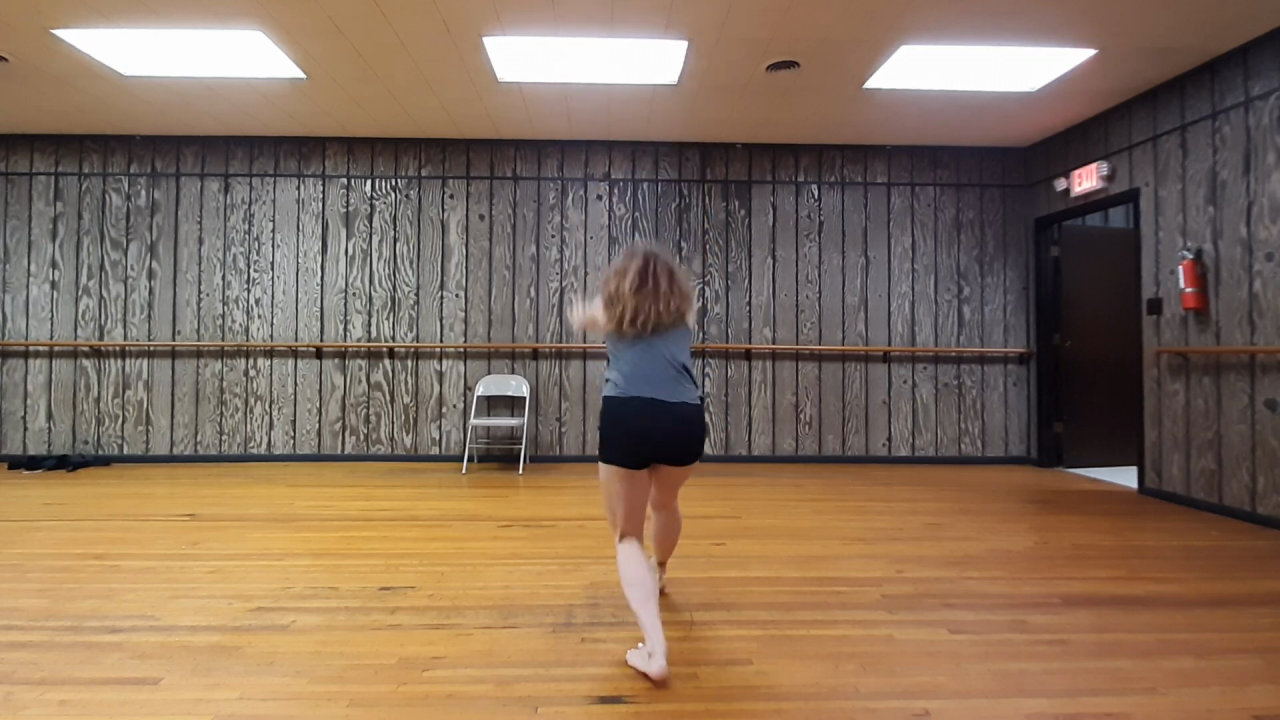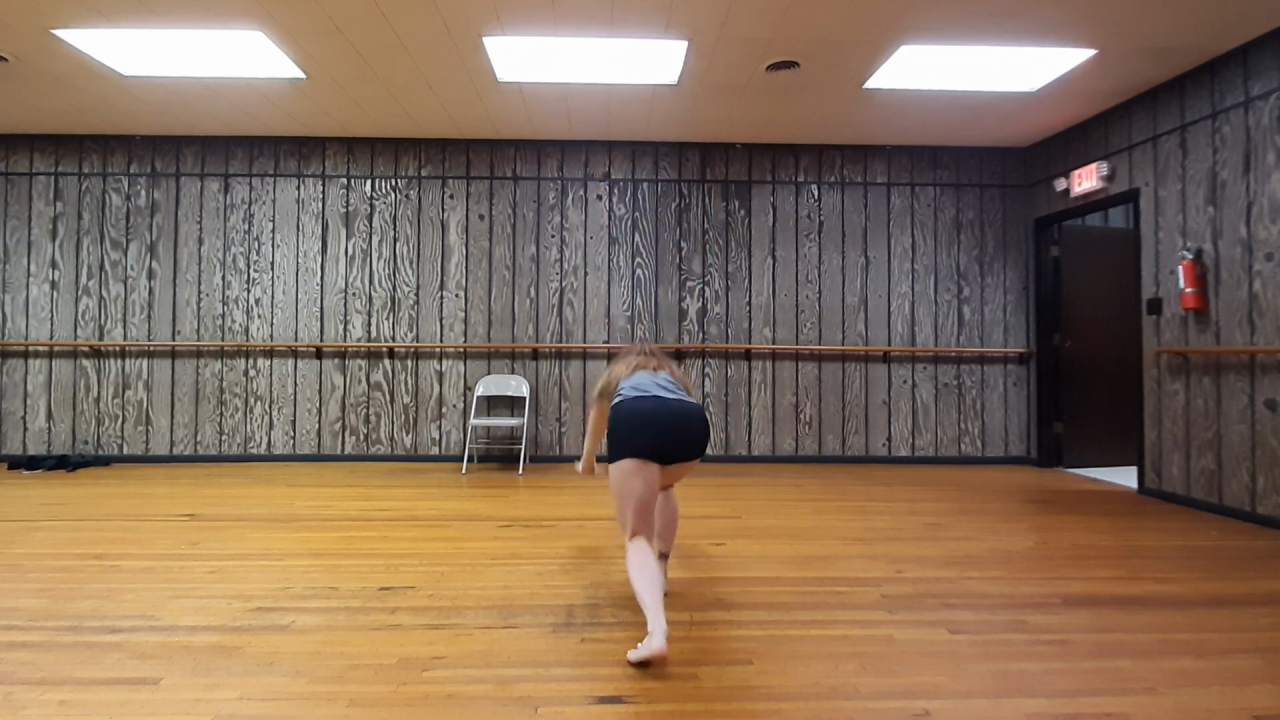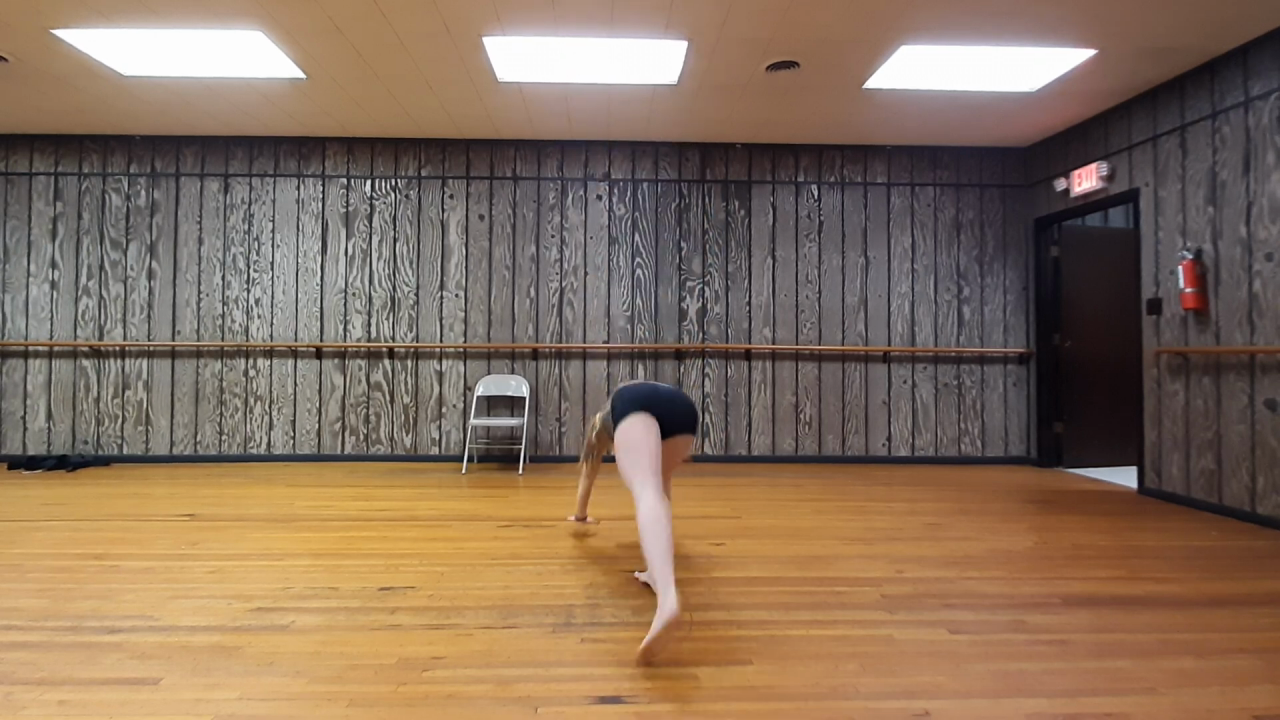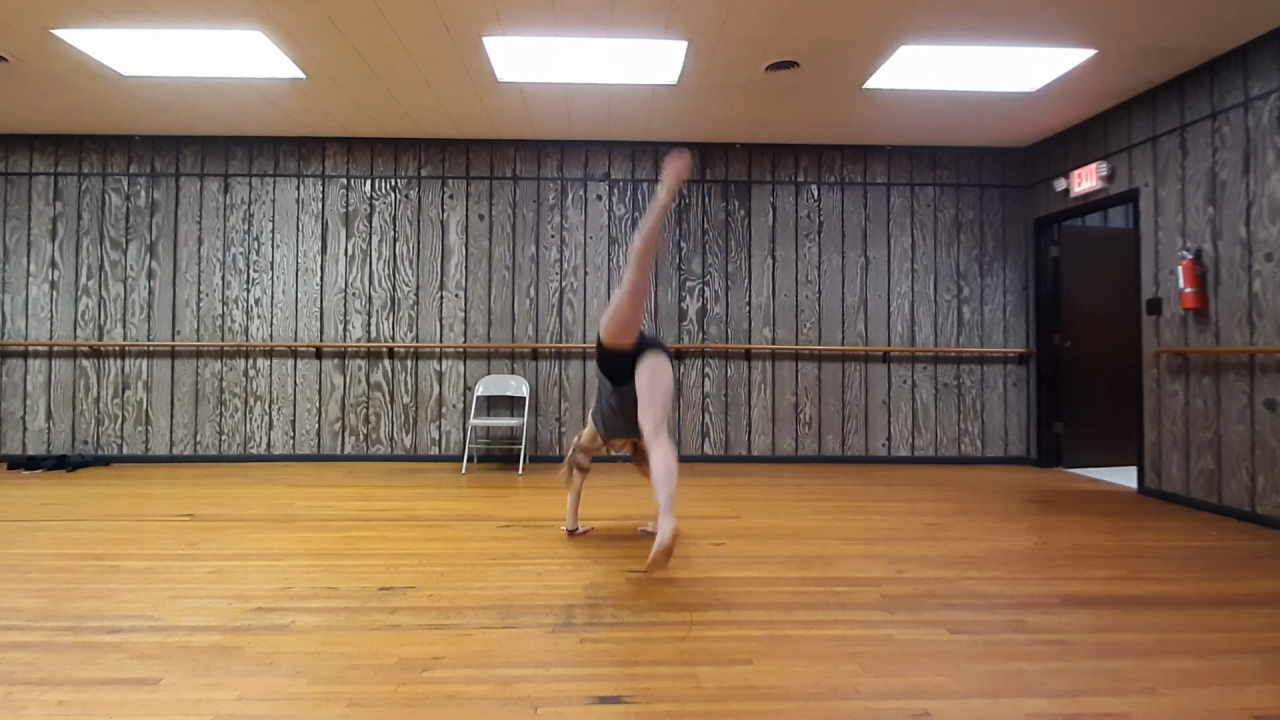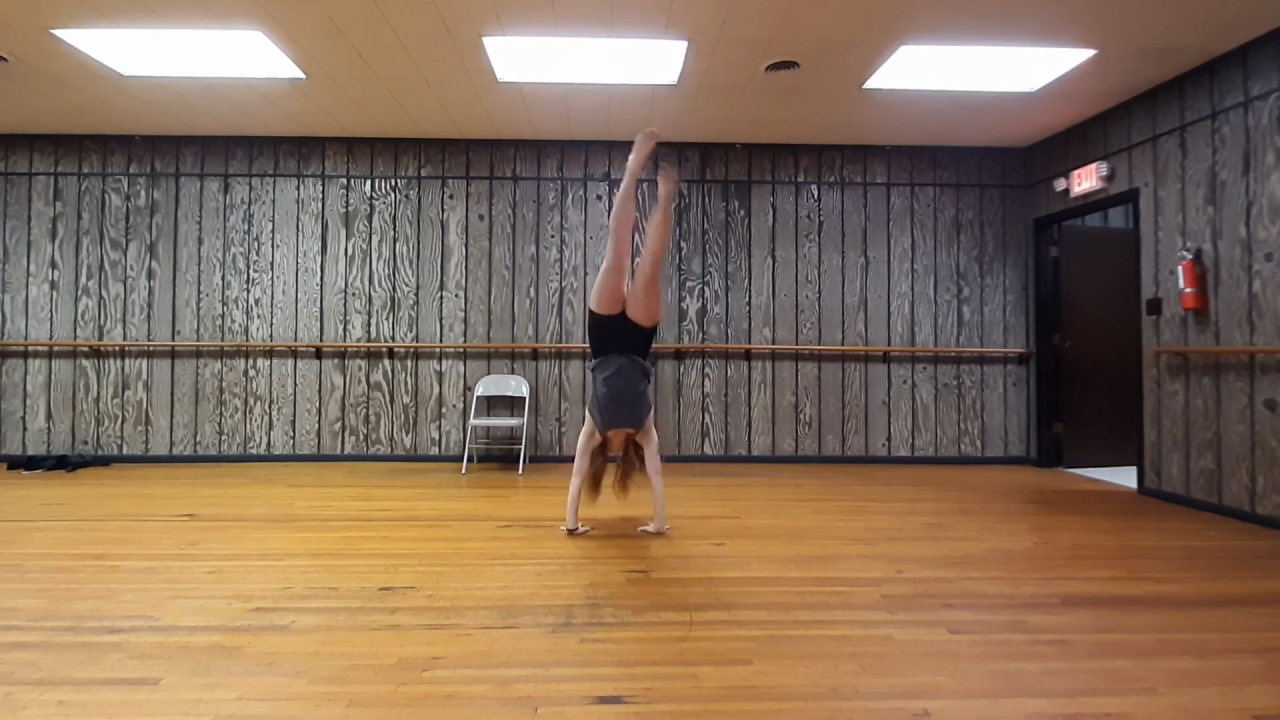
dt=0.3s
person 1, frame 1
left shoulder: (611, 307)
right shoulder: (681, 307)
left elbow: (586, 316)
left wrist: (581, 315)
left hip: (625, 418)
right hip: (685, 421)
left knee: (628, 538)
right knee: (665, 504)
left ankle: (655, 651)
right ankle: (657, 575)
person 1, frame 2
left shoulder: (616, 379)
right shoulder: (673, 375)
left elbow: (595, 429)
left wrist: (587, 461)
right wrist: (669, 478)
left hip: (635, 418)
right hip: (691, 420)
left knee: (638, 536)
right knee: (664, 490)
left ankle: (656, 631)
right ankle: (658, 569)
person 1, frame 3
left shoulder: (604, 418)
left elbow: (588, 471)
right elbow: (663, 483)
left wrist: (580, 512)
left hip: (635, 405)
right hip: (682, 405)
left knee: (647, 497)
right knee: (656, 491)
left ankle: (668, 602)
right ankle: (657, 571)
person 1, frame 4
left shoulder: (597, 428)
right shoulder: (634, 428)
left elbow: (576, 481)
left wrist: (573, 523)
right wrist: (658, 519)
left hip: (622, 354)
right hip: (648, 355)
left knee: (637, 279)
right knee: (655, 438)
left ankle: (665, 194)
right ankle: (666, 524)
person 1, frame 5
left shoulder: (595, 431)
right shoulder: (640, 429)
left elbow: (577, 476)
right elbow: (656, 476)
left hip: (609, 345)
right hip: (631, 349)
left knee: (618, 245)
